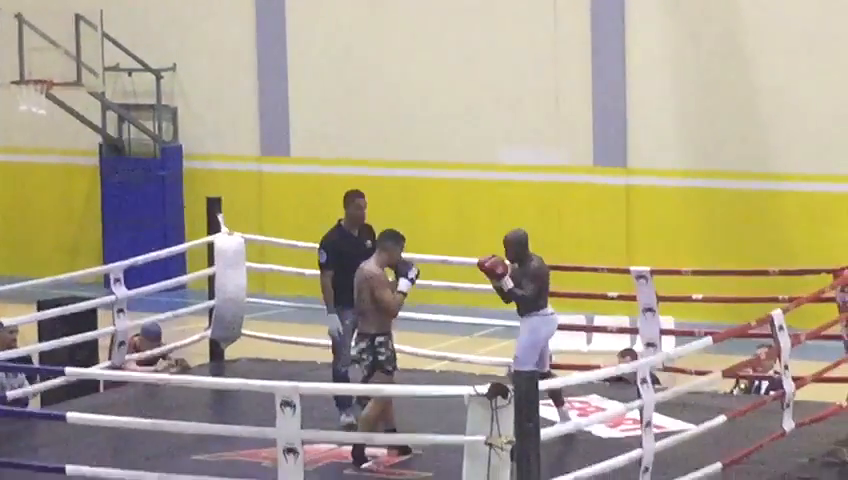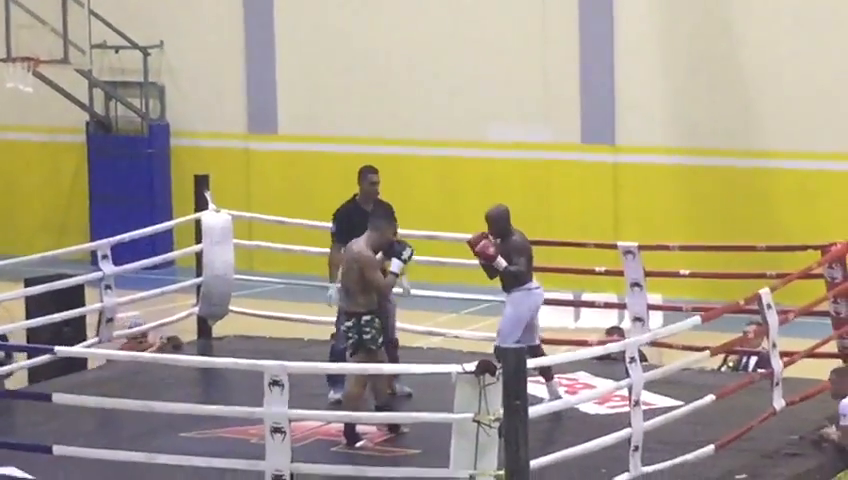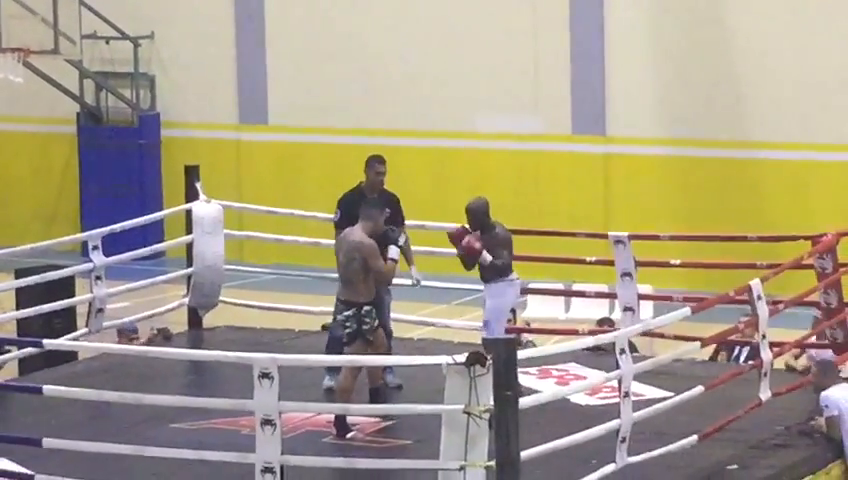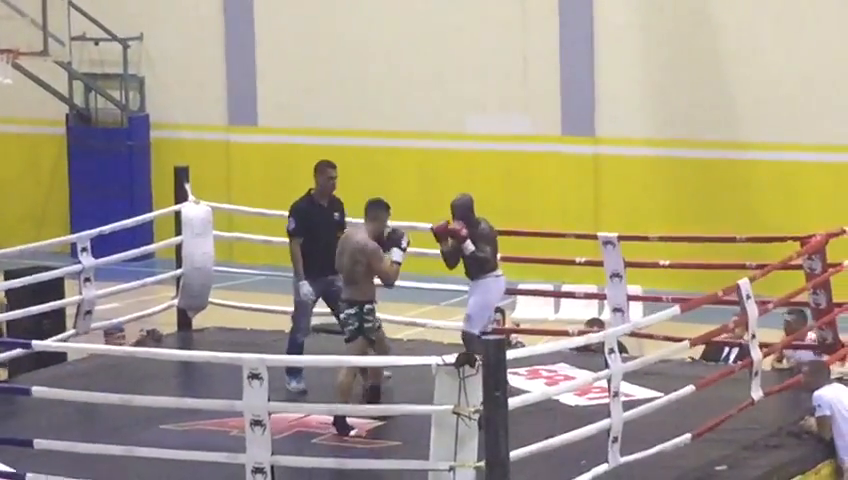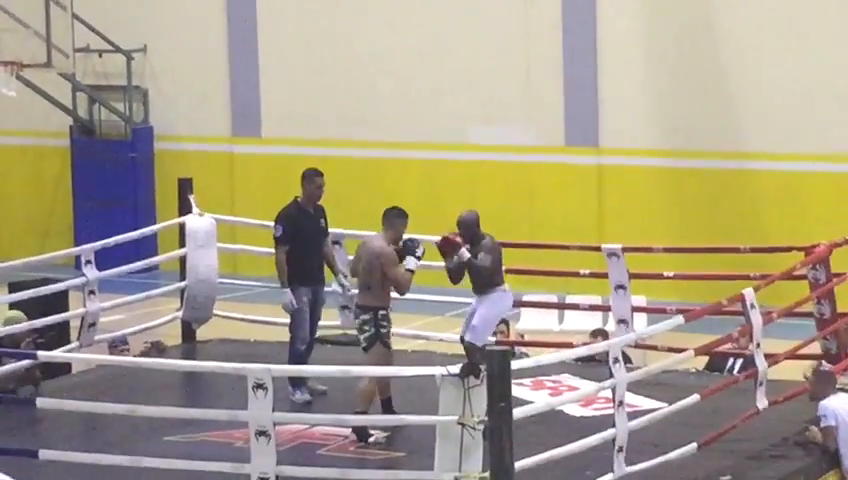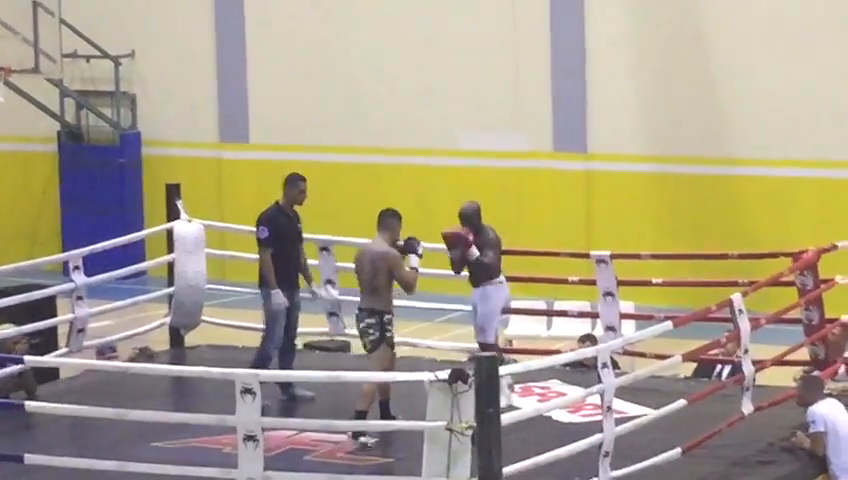
dt=0.5s
person 1, frame 1
left shoulder: (368, 269)
right shoulder: (374, 274)
right elbow: (392, 310)
left wrist: (399, 280)
right wrist: (406, 282)
left hip: (377, 339)
right hip: (374, 342)
left knee: (385, 394)
right knee: (379, 398)
left ankle: (392, 441)
right ankle: (359, 452)
person 1, frame 2
left shoulder: (356, 245)
right shoulder: (365, 255)
right elbow: (384, 290)
left wrist: (387, 258)
right wrist: (398, 262)
left hip: (367, 317)
right hip: (359, 320)
right knee: (360, 377)
right ankle: (350, 432)
person 1, frame 3
left shoulder: (345, 235)
right shoulder: (365, 244)
right elbow: (386, 276)
left wrist: (386, 245)
right wrist: (395, 248)
left hip: (353, 305)
right hip: (357, 310)
left knee: (380, 348)
right knee: (353, 367)
left ankle: (377, 402)
right ankle: (340, 422)
person 1, frame 4
left shoulder: (348, 236)
right shoulder: (369, 246)
left elbow: (338, 265)
right elbow: (389, 280)
right wrist: (398, 251)
left hip: (353, 304)
right hip: (358, 308)
left knee: (382, 348)
right knee: (352, 365)
left ankle: (373, 399)
right ankle: (340, 420)
person 1, frame 5
left shoulder: (366, 243)
right shoulder: (385, 252)
left elbow: (353, 271)
right elbow: (402, 288)
right wrist: (412, 259)
left hip: (366, 310)
right hip: (374, 314)
left knee: (385, 363)
left ankle: (388, 411)
right ankle: (359, 426)
person 1, frame 6
left shoulder: (363, 251)
right shoulder: (389, 254)
right elbow: (410, 286)
right wrist: (414, 257)
left hip: (365, 313)
right hip: (378, 317)
left knee: (388, 364)
right knee: (378, 372)
left ankle: (385, 414)
person 2, frame 1
left shoulder: (368, 232)
right shoulder: (332, 240)
right elbow: (326, 279)
right wrist: (331, 315)
right hip: (344, 308)
right knee: (342, 361)
right ankle: (345, 409)
person 2, frame 2
left shoulder: (385, 209)
right shoulder: (345, 213)
right elbow: (336, 250)
right wrist: (333, 284)
left knee: (389, 334)
right knee: (343, 336)
left ankle: (392, 380)
right ankle: (336, 386)
person 2, frame 3
left shoulder: (391, 200)
right shoulder: (349, 200)
left elbow: (400, 234)
right elbow: (340, 238)
left wrist: (412, 267)
left knee: (383, 324)
left ankle: (385, 370)
right ankle: (331, 373)
person 2, frame 4
left shoulder: (336, 205)
right shoulder: (301, 208)
right elbow: (295, 246)
right wrist: (302, 281)
left hip: (333, 276)
right hip: (308, 279)
right knee: (301, 329)
right ankle: (293, 376)
person 2, frame 5
left shoulder: (319, 212)
right shoulder: (288, 215)
right elbow: (280, 254)
left wrist: (339, 275)
right wrist: (285, 289)
left hip: (317, 283)
right hip: (297, 286)
left knee: (310, 336)
right knee: (300, 337)
left ankle: (302, 379)
right ankle: (296, 386)
person 2, frame 6
left shoulder: (294, 217)
right shoulder: (269, 218)
right elbow: (264, 256)
left wrist: (310, 282)
right wrist: (274, 290)
left hip: (292, 288)
right hip: (275, 290)
left knee: (289, 340)
right knee: (273, 341)
left ankle: (287, 386)
person 3, frame 1
left shoulder: (534, 267)
right shoulder: (519, 266)
left elbow: (526, 298)
right elbow: (508, 297)
left wrist: (504, 280)
right wrist: (496, 278)
left hip: (537, 321)
right hip: (538, 320)
left knee: (519, 374)
right knee: (542, 372)
right ankle: (565, 418)
person 3, frame 2
left shoulder: (516, 242)
right shoulder: (503, 241)
left elbow: (520, 273)
right elbow: (492, 274)
left wrist: (497, 260)
right wrist: (483, 257)
left hip: (523, 296)
right hip: (526, 295)
left knee: (502, 349)
right knee: (532, 346)
right ankle: (554, 394)
person 3, frame 3
left shoulder: (499, 235)
right shoulder: (477, 231)
left elbow: (505, 268)
right elbow: (468, 265)
left wrist: (482, 255)
right wrist: (460, 247)
left hip: (503, 287)
right hip: (492, 287)
left knee: (490, 339)
right knee: (494, 337)
person 3, frame 4
left shoulder: (483, 230)
right shoulder: (463, 230)
left elbow: (486, 262)
right elbow: (451, 263)
left wrist: (465, 243)
right wrist: (443, 242)
left hip: (489, 283)
right hip: (479, 282)
left knee: (469, 334)
right knee: (478, 332)
person 3, frame 5
left shoulder: (487, 244)
right shoulder: (467, 246)
left elbow: (482, 270)
right elbow: (455, 279)
left wrist: (460, 251)
right wrist: (448, 257)
left hip: (497, 297)
right hip: (483, 297)
left knee: (471, 344)
right knee: (467, 340)
person 3, frame 6
left shoulder: (489, 237)
right shoulder: (467, 237)
left elbow: (489, 267)
right elbow: (457, 269)
left wrist: (470, 248)
right wrist: (452, 249)
left hip: (492, 289)
right hip: (481, 290)
left knee: (486, 342)
right knee: (485, 341)
